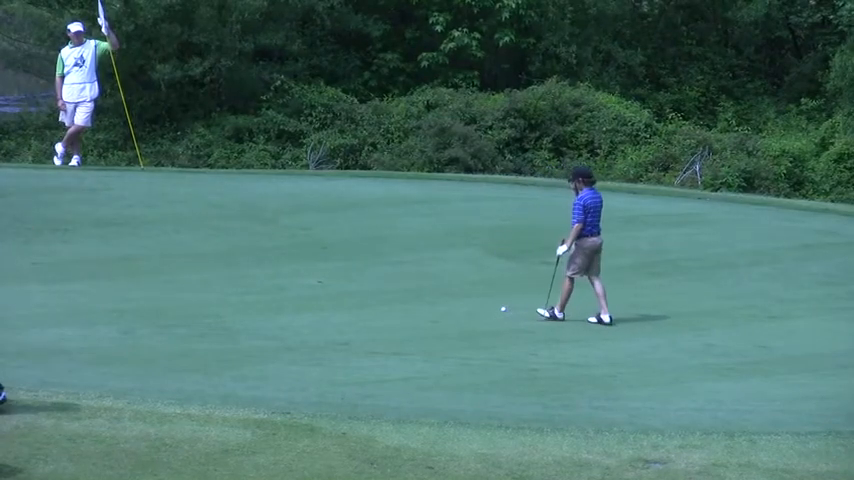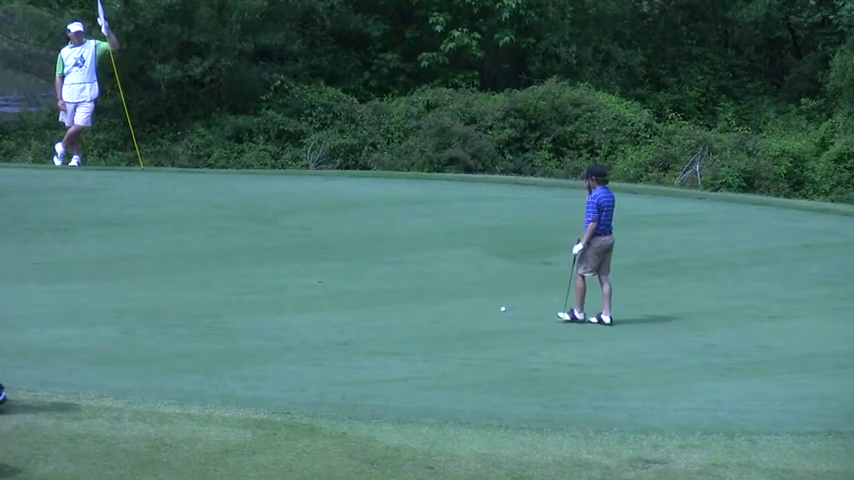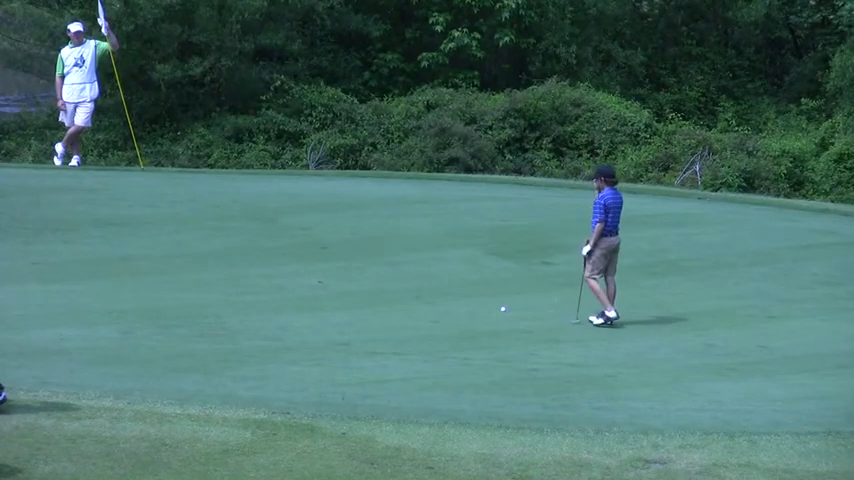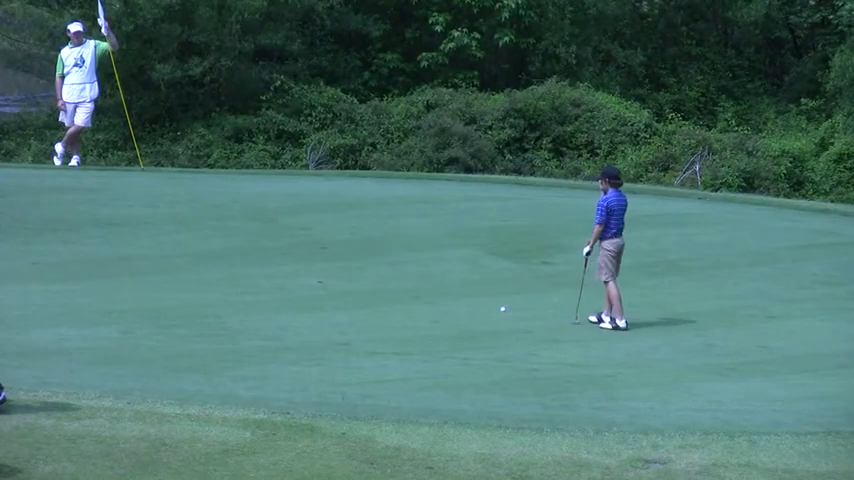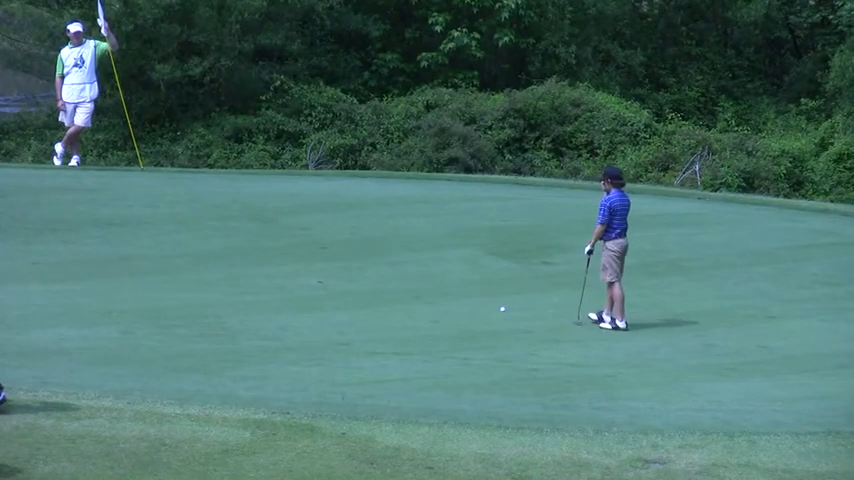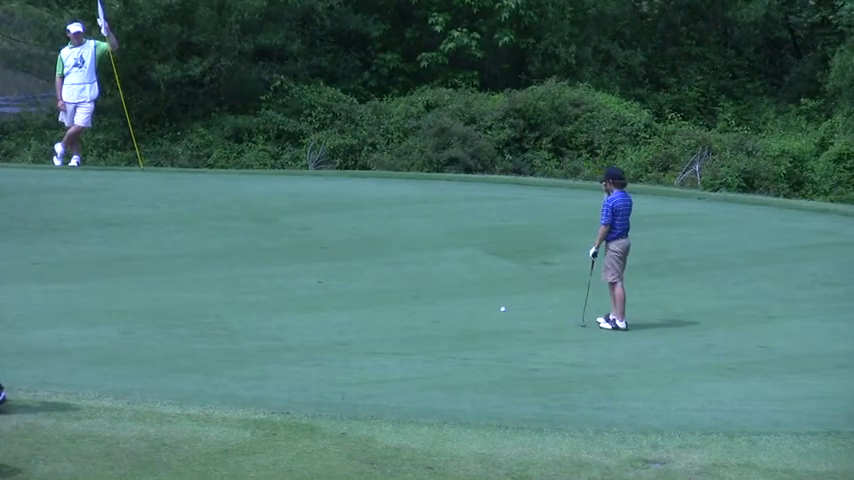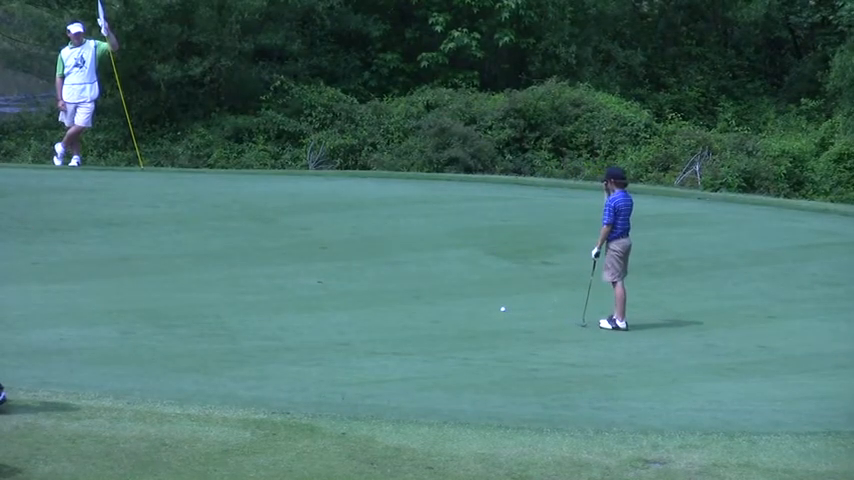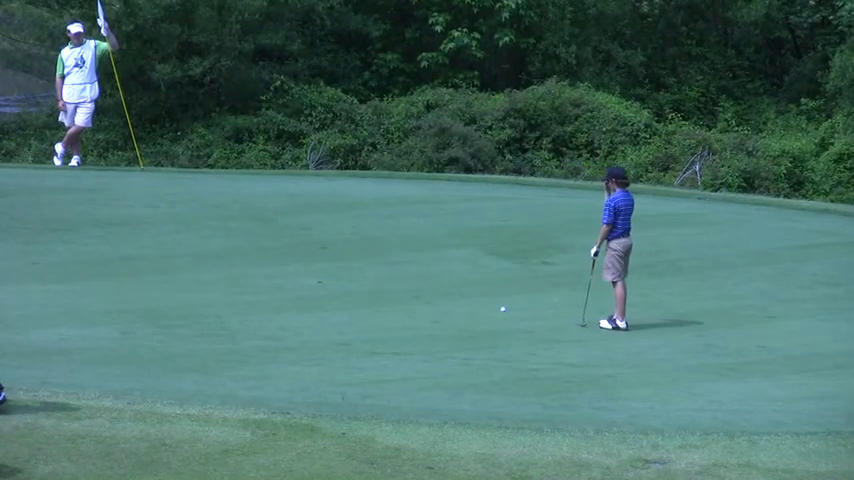
dt=0.2s
person 1, frame 1
left shoulder: (581, 199)
right shoulder: (597, 195)
left elbow: (578, 225)
left wrist: (567, 245)
right wrist: (576, 192)
left hip: (585, 241)
right hip: (597, 239)
left knee: (570, 275)
right knee: (594, 277)
left ankle: (558, 312)
right ankle: (605, 314)
person 1, frame 2
left shoulder: (594, 197)
right shoulder: (610, 195)
left elbow: (592, 224)
left wrist: (582, 243)
right wrist: (588, 190)
left hip: (597, 240)
right hip: (609, 238)
left knee: (580, 274)
right knee: (604, 277)
left ankle: (577, 312)
right ankle: (606, 315)
person 1, frame 3
left shoulder: (602, 199)
right shoulder: (618, 196)
left elbow: (600, 224)
left wrist: (590, 245)
right wrist: (597, 190)
left hip: (603, 241)
right hip: (615, 239)
left knee: (590, 276)
right knee: (609, 277)
left ankle: (609, 311)
right ankle: (608, 312)
person 1, frame 4
left shoulder: (605, 200)
right shoulder: (623, 198)
left elbow: (599, 226)
left wrist: (590, 245)
right wrist: (603, 192)
left hip: (608, 243)
right hip: (618, 240)
left knee: (609, 281)
right knee: (610, 279)
left ankle: (620, 320)
right ankle: (606, 315)
person 1, frame 5
left shoulder: (608, 200)
right shoulder: (625, 198)
left elbow: (601, 226)
left wrist: (591, 245)
right wrist: (606, 192)
left hip: (612, 243)
right hip: (622, 241)
left knee: (614, 281)
right knee: (611, 280)
left ankle: (620, 321)
right ankle: (607, 314)
person 1, frame 6
left shoulder: (610, 201)
right shoulder: (627, 198)
left elbow: (605, 227)
left wrist: (595, 247)
right wrist: (607, 193)
left hip: (614, 243)
right hip: (624, 241)
left knee: (616, 282)
right knee: (614, 280)
left ankle: (620, 321)
right ankle: (614, 315)
person 1, frame 7
left shoulder: (612, 201)
right shoulder: (627, 198)
left elbow: (607, 227)
left wrist: (597, 247)
right wrist: (607, 193)
left hip: (615, 243)
right hip: (625, 241)
left knee: (617, 281)
right knee: (618, 280)
left ankle: (620, 321)
right ankle: (617, 316)
person 1, frame 8
left shoulder: (613, 200)
right shoulder: (629, 197)
left elbow: (607, 226)
left wrist: (596, 246)
right wrist: (607, 192)
left hip: (616, 243)
right hip: (626, 240)
left knee: (617, 281)
right knee: (620, 280)
left ankle: (621, 321)
right ankle: (617, 316)
person 2, frame 1
left shoulder: (94, 46)
right shoulder: (64, 52)
left elbow: (114, 46)
right elbow: (59, 77)
left wrist: (107, 31)
right wrist: (59, 98)
left hip: (86, 96)
right hip: (68, 97)
left knee: (80, 126)
right knee: (72, 128)
left ankle: (62, 146)
right ankle: (76, 156)
person 2, frame 2
left shoulder: (93, 46)
right shoulder: (64, 52)
left elbow: (114, 46)
right elbow: (59, 77)
left wrist: (107, 32)
right wrist: (59, 98)
left hip: (86, 97)
right hip: (68, 97)
left knee: (80, 126)
right knee: (72, 128)
left ankle: (62, 146)
right ankle: (76, 156)
person 2, frame 3
left shoulder: (93, 46)
right shoulder: (64, 52)
left elbow: (114, 47)
right elbow: (59, 77)
left wrist: (107, 31)
right wrist: (59, 98)
left hip: (86, 97)
right hip: (68, 97)
left knee: (80, 127)
right knee: (71, 128)
left ankle: (62, 146)
right ankle: (76, 156)
person 2, frame 4
left shoulder: (93, 46)
right shoulder: (64, 52)
left elbow: (114, 47)
right elbow: (59, 77)
left wrist: (107, 32)
right wrist: (59, 99)
left hip: (86, 97)
right hip: (68, 97)
left knee: (79, 127)
right knee: (72, 128)
left ankle: (61, 147)
right ankle: (76, 156)
person 2, frame 5
left shoulder: (93, 46)
right shoulder: (63, 53)
left elbow: (114, 47)
right elbow: (59, 77)
left wrist: (107, 32)
right wrist: (59, 99)
left hip: (86, 97)
right hip: (68, 97)
left knee: (79, 127)
right knee: (72, 128)
left ankle: (61, 147)
right ankle: (76, 156)
person 2, frame 6
left shoulder: (93, 46)
right shoulder: (64, 53)
left elbow: (114, 47)
right elbow: (59, 77)
left wrist: (107, 32)
right wrist: (59, 99)
left hip: (86, 97)
right hip: (68, 97)
left knee: (79, 127)
right knee: (71, 128)
left ankle: (61, 147)
right ankle: (76, 156)
person 2, frame 7
left shoulder: (93, 46)
right shoulder: (64, 53)
left elbow: (114, 47)
right elbow: (59, 77)
left wrist: (107, 32)
right wrist: (59, 99)
left hip: (87, 97)
right hip: (69, 97)
left knee: (80, 127)
right knee: (71, 128)
left ankle: (61, 147)
right ankle: (76, 156)
person 2, frame 8
left shoulder: (93, 46)
right shoulder: (64, 53)
left elbow: (114, 47)
right elbow: (59, 77)
left wrist: (107, 32)
right wrist: (59, 99)
left hip: (87, 96)
right hip: (69, 97)
left knee: (80, 127)
right knee: (71, 128)
left ankle: (61, 147)
right ankle: (76, 156)
